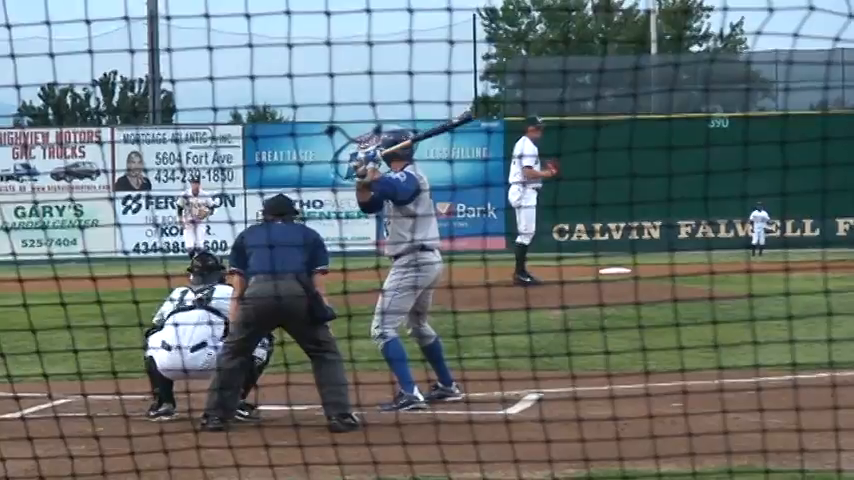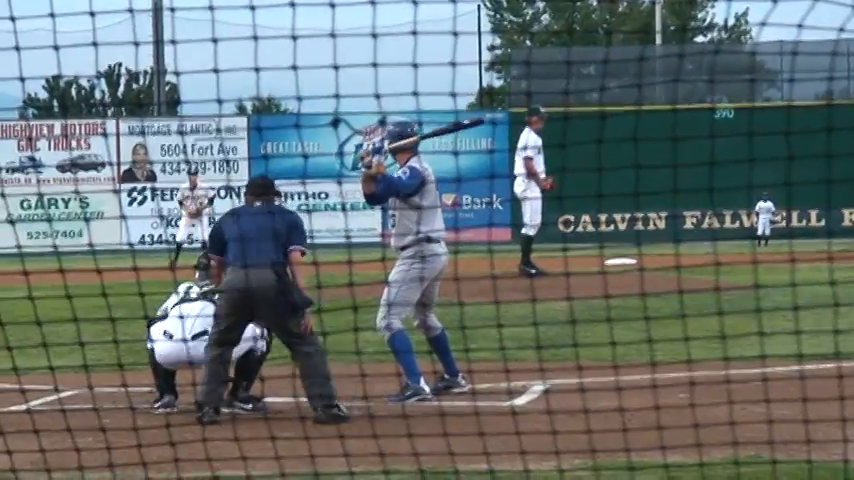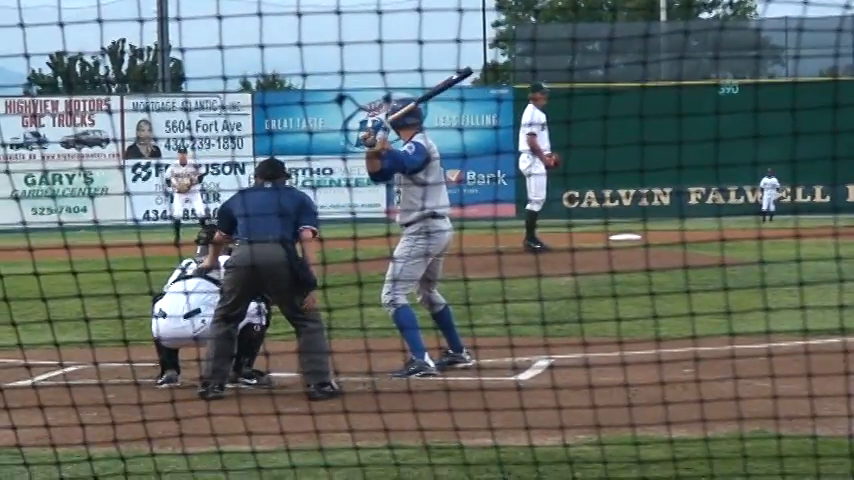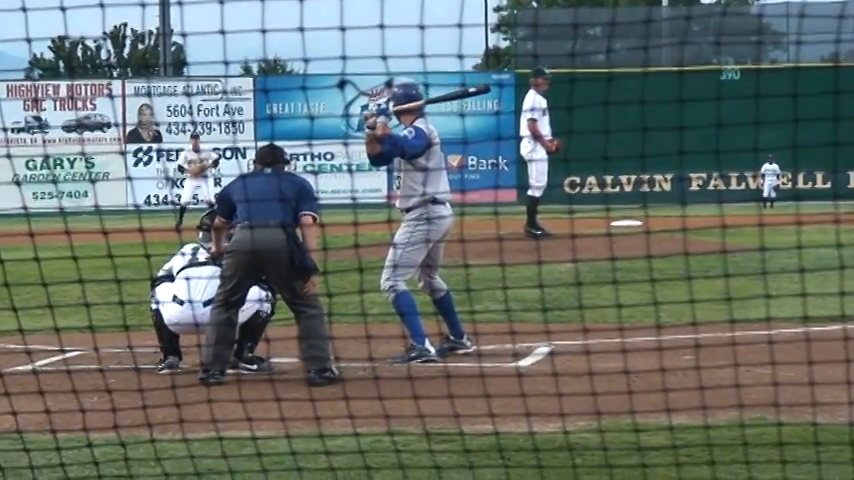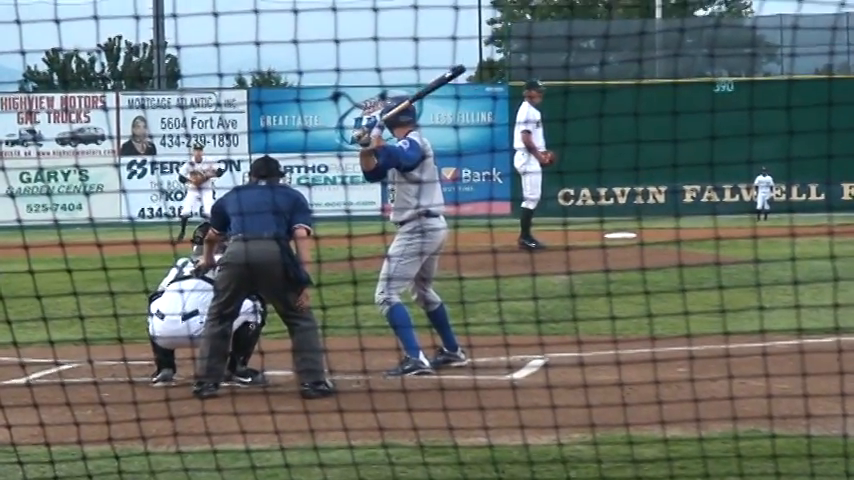
dt=0.5s
person 1, frame 1
left shoulder: (410, 177)
right shoulder: (400, 179)
left elbow: (389, 189)
right elbow: (368, 205)
left wrist: (372, 167)
right wrist: (362, 179)
left hip: (412, 263)
right hip: (425, 261)
left knee: (382, 328)
right knee: (419, 325)
left ankle: (409, 394)
right ankle: (448, 386)
person 1, frame 2
left shoulder: (414, 170)
right shoulder: (407, 172)
left elbow: (393, 188)
right elbow: (373, 197)
left wrist: (378, 162)
right wrist: (368, 170)
left hip: (418, 255)
right hip: (431, 252)
left knee: (388, 319)
right knee: (424, 316)
left ankle: (416, 385)
right ankle: (454, 377)
person 1, frame 3
left shoulder: (419, 145)
right shoulder: (412, 148)
left elbow: (401, 164)
right elbow: (378, 174)
left wrist: (381, 139)
right wrist: (372, 148)
left hip: (423, 231)
right hip: (435, 229)
left knee: (393, 295)
right knee: (428, 292)
left ankle: (421, 360)
right ankle: (458, 352)
person 1, frame 4
left shoulder: (420, 130)
right shoulder: (410, 134)
left elbow: (399, 148)
right elbow: (377, 157)
left wrist: (382, 124)
right wrist: (372, 131)
left hip: (423, 217)
right hip: (436, 214)
left knee: (392, 281)
right knee: (429, 278)
left ankle: (421, 346)
right ankle: (458, 338)
person 1, frame 5
left shoulder: (413, 143)
right shoulder: (405, 146)
left elbow: (393, 158)
right elbow: (372, 173)
left wrist: (375, 136)
right wrist: (365, 146)
left hip: (417, 228)
right hip: (430, 227)
left knee: (386, 294)
right knee: (423, 290)
left ankle: (415, 358)
right ankle: (453, 350)
person 2, frame 1
left shoulder: (246, 236)
right shoulder: (310, 235)
left elbow: (238, 288)
right elbow: (317, 285)
left wrist: (234, 329)
right wrist: (323, 316)
left hip: (257, 294)
right hip: (298, 294)
left knee: (232, 353)
right knee: (326, 353)
left ankle: (215, 415)
right ankle: (340, 415)
person 2, frame 2
left shoulder: (227, 219)
right shoulder: (288, 217)
left elbow: (216, 265)
right elbow: (296, 261)
left wrist: (221, 287)
right wrist: (302, 304)
left hip: (235, 283)
right hip: (273, 284)
left knee: (219, 345)
right knee: (305, 344)
left ankle: (208, 408)
right ankle: (325, 406)
person 2, frame 3
left shoulder: (238, 199)
right shoulder: (299, 198)
left elbow: (219, 239)
right elbow: (307, 239)
left wrist: (211, 261)
right wrist: (310, 282)
left hip: (242, 258)
right hip: (281, 258)
left knee: (224, 320)
right knee: (308, 320)
left ankle: (212, 383)
right ankle: (319, 383)
person 2, frame 4
left shoulder: (237, 184)
right shoulder: (298, 183)
left elbow: (219, 224)
right elbow: (307, 223)
left wrist: (218, 248)
right wrist: (310, 267)
left hip: (242, 241)
right hip: (280, 241)
left knee: (224, 304)
right knee: (307, 305)
left ankle: (212, 369)
right ankle: (319, 369)
person 2, frame 5
left shoulder: (231, 197)
right shoulder: (292, 196)
left elbow: (212, 237)
right elbow: (301, 236)
left wrist: (207, 260)
right wrist: (304, 281)
left hip: (236, 254)
right hip: (274, 254)
left knee: (218, 318)
right knee: (301, 318)
left ankle: (206, 382)
right ankle: (314, 382)
person 3, frame 1
left shoulder: (523, 144)
right shoulder: (528, 146)
right elbow: (528, 173)
left wrist: (543, 171)
right wrist: (547, 174)
left hip: (522, 191)
right hip: (525, 192)
left knee: (526, 232)
right knee: (526, 232)
left ankle: (521, 271)
right ankle: (519, 273)
person 3, frame 2
left shoulder: (530, 135)
right shoulder: (531, 136)
right elbow: (528, 165)
left wrist: (543, 179)
right wrist: (541, 182)
left hip: (530, 184)
right hip: (530, 184)
left knee: (532, 223)
right knee: (532, 223)
left ankle: (526, 262)
right ankle: (524, 264)
person 3, frame 3
left shoulder: (536, 112)
right shoulder: (533, 112)
right elbow: (531, 141)
left wrist: (547, 156)
right wrist: (544, 159)
left hip: (536, 160)
right hip: (534, 160)
left knee: (537, 199)
right knee: (536, 199)
left ankle: (531, 237)
right ankle: (529, 239)
person 3, frame 4
left shoulder: (539, 98)
right shoulder: (533, 98)
right elbow: (532, 126)
left wrist: (548, 141)
right wrist: (546, 145)
left hip: (538, 146)
right hip: (535, 146)
left knee: (539, 185)
right knee: (537, 185)
left ankle: (532, 223)
right ankle: (530, 225)
person 3, frame 5
left shoulder: (532, 110)
right shoulder: (527, 110)
right elbow: (526, 139)
left wrist: (542, 153)
right wrist: (540, 157)
left hip: (531, 158)
right hip: (529, 158)
left knee: (532, 198)
right knee: (532, 197)
left ankle: (526, 236)
right ankle: (524, 237)
person 4, frame 1
left shoulder: (177, 293)
right shoulder: (228, 292)
left elbow: (157, 323)
left hip: (167, 364)
right hip: (207, 361)
left knee: (153, 338)
right knee: (262, 342)
left ankle: (163, 404)
person 4, frame 2
left shoulder: (182, 288)
left elbow: (160, 317)
left hip: (166, 353)
right hip: (207, 349)
left knee: (155, 328)
right knee: (260, 333)
left ankle: (166, 396)
right ankle: (239, 396)
person 4, frame 3
left shoulder: (184, 264)
right shoulder: (228, 262)
left elbow: (167, 295)
left hip: (164, 332)
right hip: (201, 328)
left knee: (159, 303)
right knee: (258, 307)
left ankle: (168, 371)
right ankle: (242, 372)
person 4, frame 4
left shoulder: (186, 250)
left elbow: (159, 279)
left hip: (175, 319)
left knee: (158, 291)
right knee: (265, 295)
left ankle: (170, 357)
right ankle: (243, 357)
person 4, frame 5
left shoulder: (180, 264)
left elbow: (160, 294)
left hip: (161, 333)
right hip: (199, 331)
left knee: (156, 301)
right knee: (254, 306)
left ankle: (164, 370)
right ankle: (237, 370)
